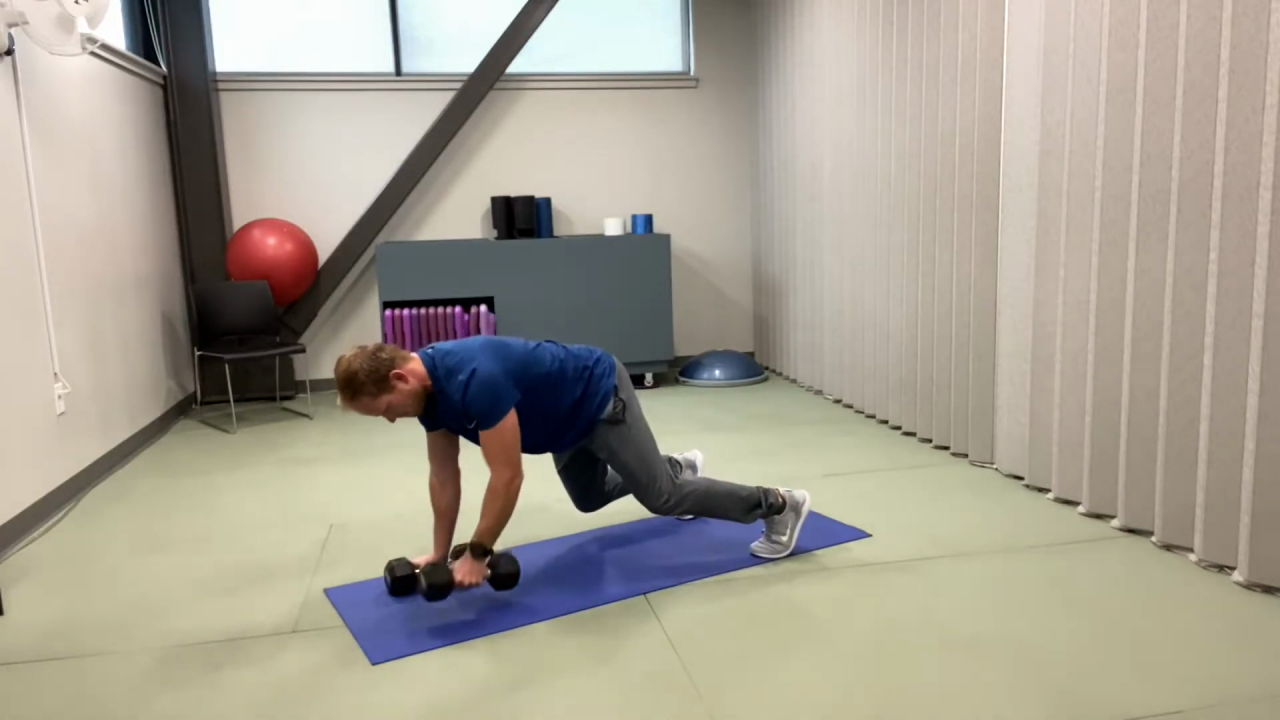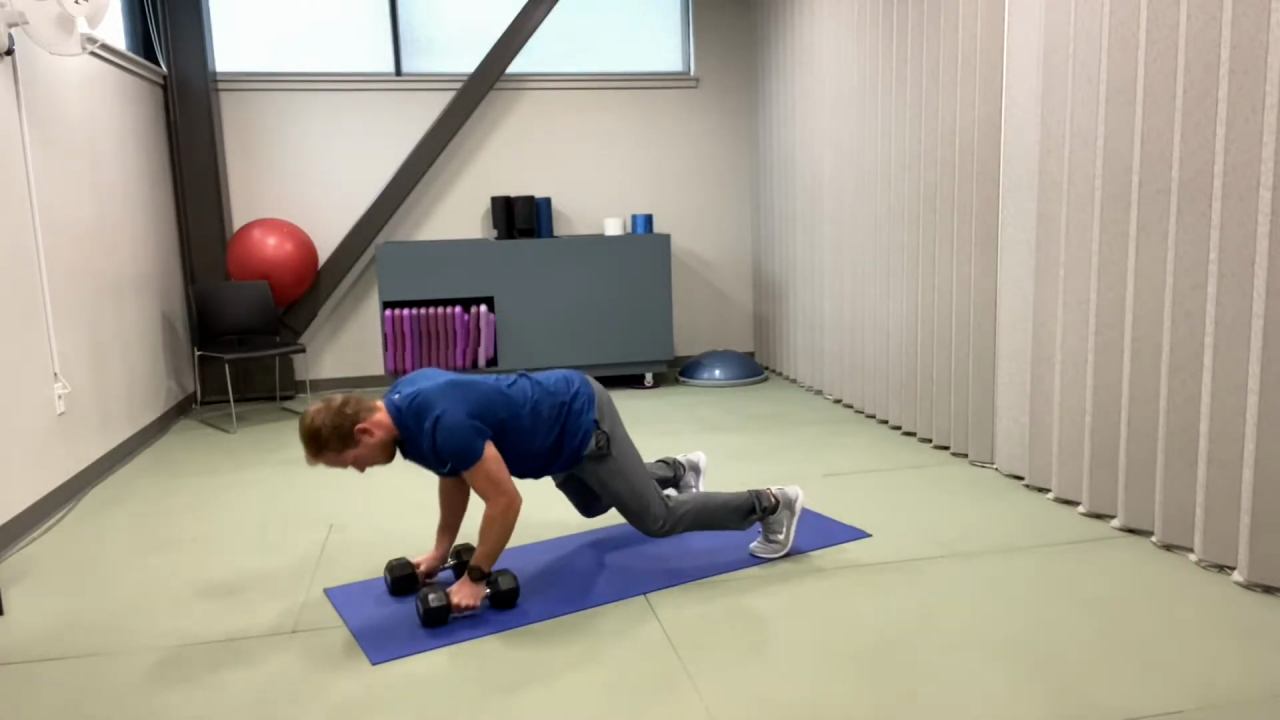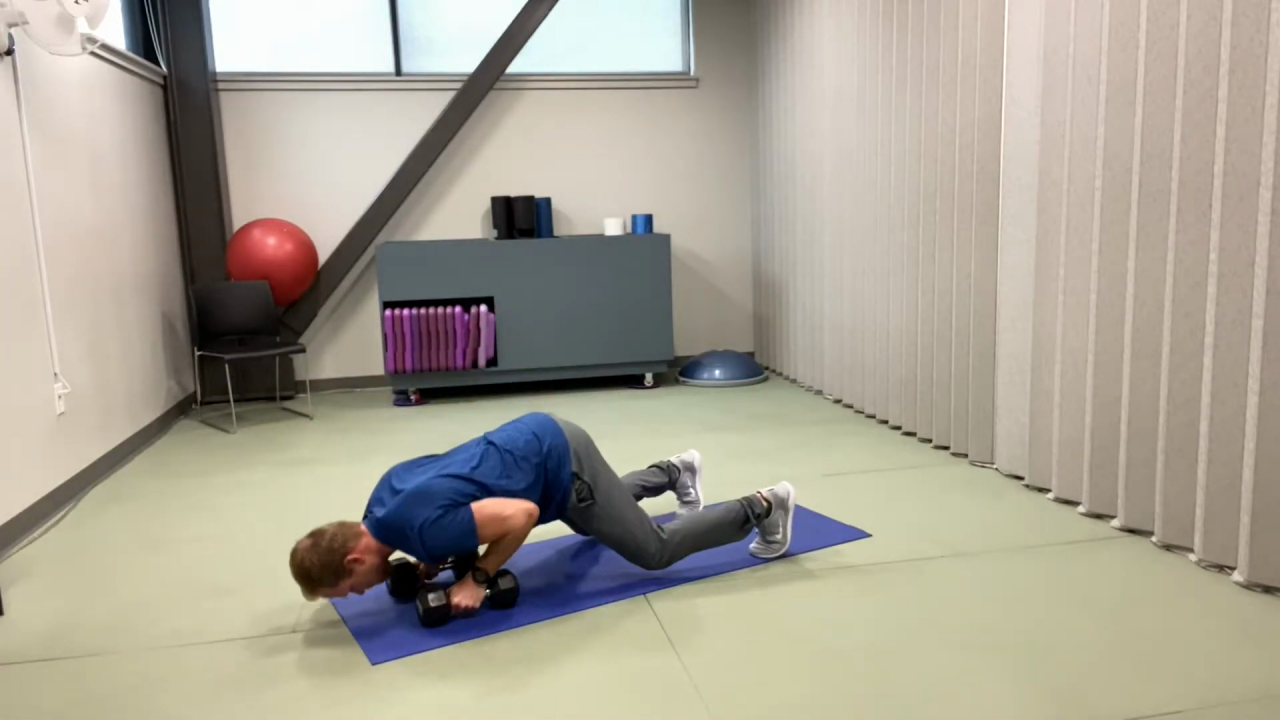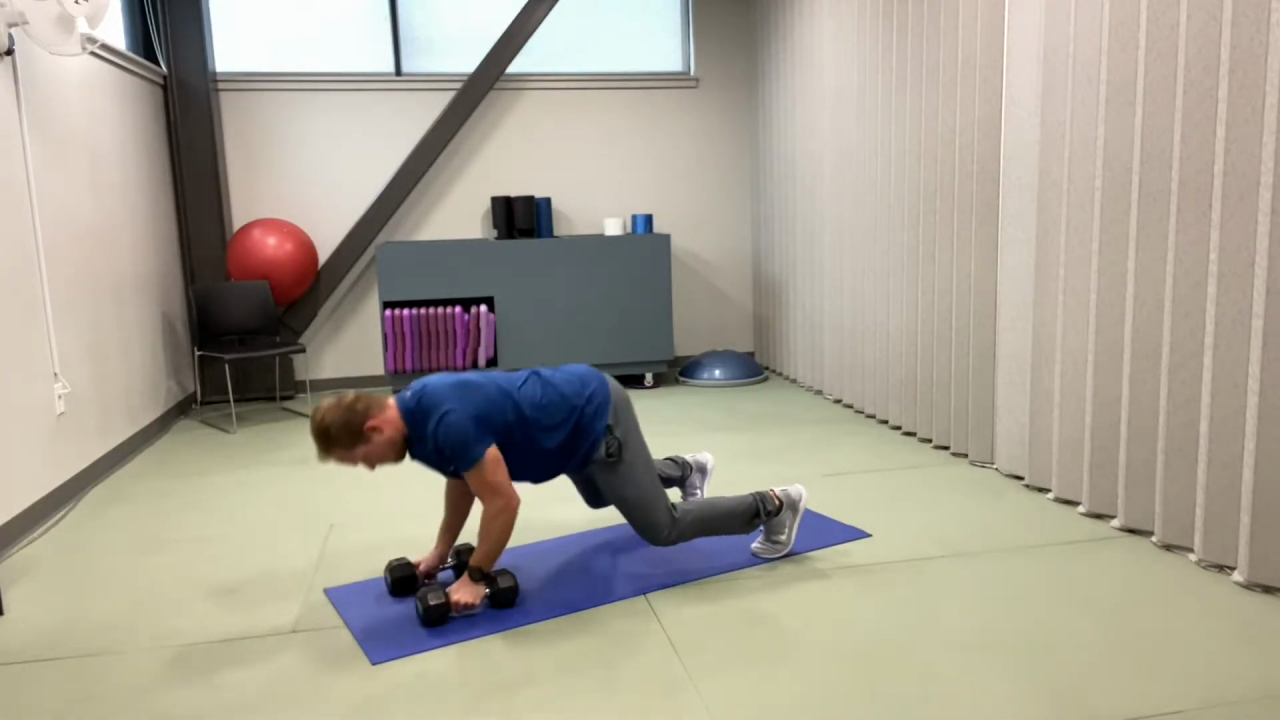
dt=0.5s
person 1, frame 1
left shoulder: (475, 378)
right shoulder: (428, 388)
left elbow: (507, 476)
right elbow: (444, 474)
left wrist: (476, 555)
right wrist: (439, 554)
left hip: (598, 395)
right hip: (568, 412)
left knee: (660, 495)
right knee: (590, 498)
left ankle: (778, 504)
right ankle: (679, 466)
person 1, frame 2
left shoulder: (439, 425)
right shoulder: (402, 403)
left elbow: (504, 501)
right elbow: (457, 473)
left wrist: (475, 578)
right wrist: (440, 552)
left hip: (581, 418)
right hip: (560, 413)
left knee: (657, 517)
right knee: (595, 504)
left ankle: (770, 504)
right ankle: (679, 469)
person 1, frame 3
left shoulder: (421, 527)
right shoulder: (387, 500)
left elbow: (522, 515)
left wrist: (478, 579)
right wrist: (435, 562)
left hip: (561, 463)
right hip: (542, 438)
left knee: (654, 549)
right knee: (595, 519)
left ankle: (763, 506)
right ankle: (676, 471)
person 1, frame 4
left shoulder: (447, 422)
right shoulder: (415, 410)
left elbow: (502, 501)
right elbow: (462, 486)
left wrist: (476, 578)
right wrist: (438, 556)
left hip: (597, 416)
right hip: (577, 408)
left knee: (662, 527)
right knee: (601, 497)
left ankle: (774, 505)
right ankle: (686, 469)
